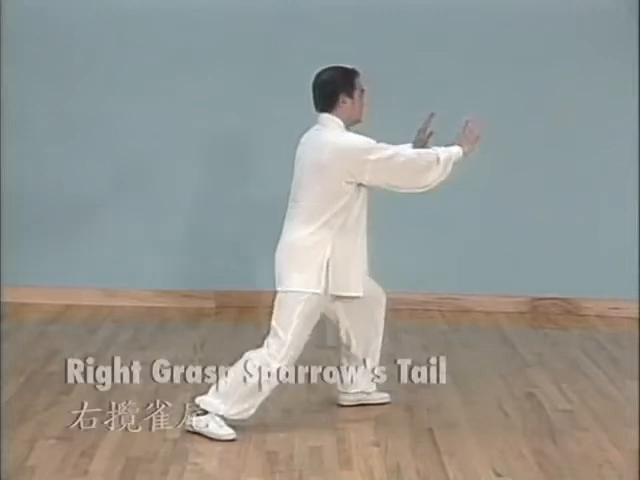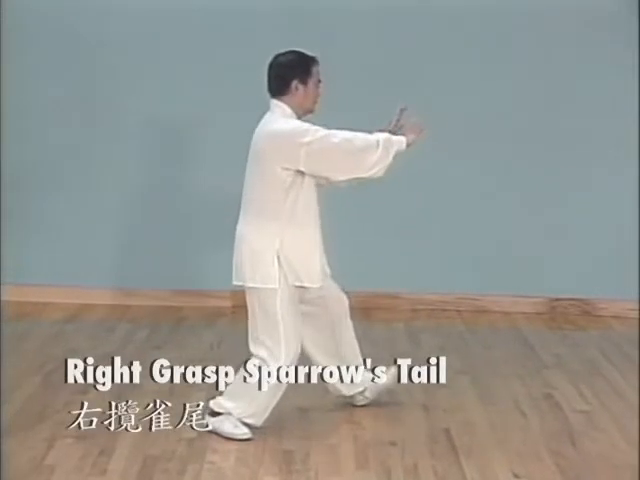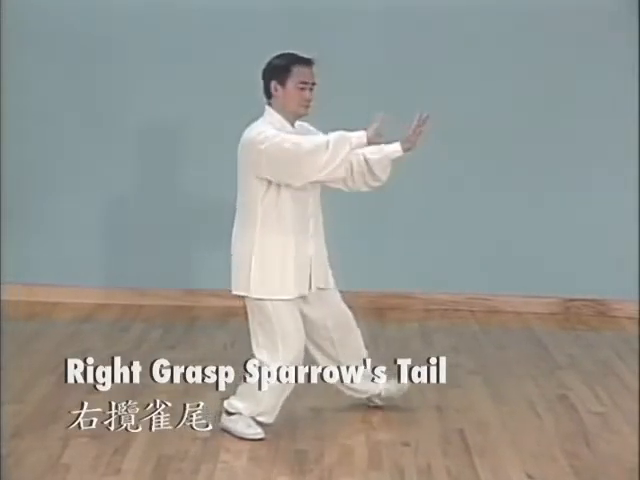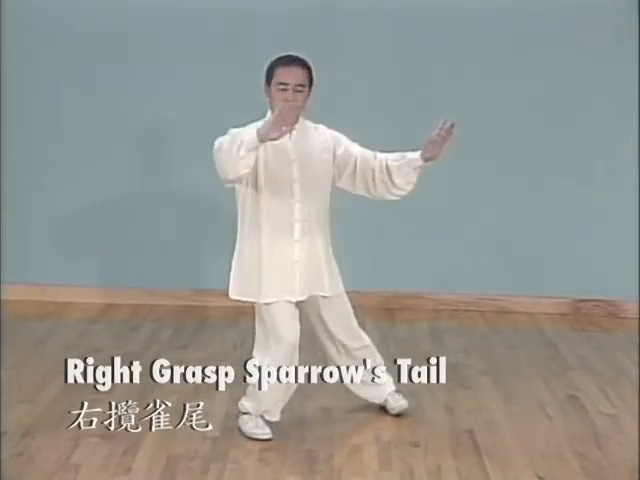
dt=1s
person 1, frame 1
left shoulder: (320, 139)
right shoulder: (344, 147)
left elbow: (385, 161)
right elbow: (414, 170)
left wrist: (415, 146)
right wrist: (459, 150)
left hip: (327, 259)
right hip: (310, 263)
left knee: (369, 302)
right knee: (281, 349)
left ankle: (356, 386)
right ankle: (213, 411)
person 1, frame 2
left shoulder: (285, 131)
right shoulder: (284, 133)
left elbow: (335, 158)
right elbow: (345, 152)
left wrist: (384, 140)
right wrist: (399, 141)
left hip: (292, 255)
right hip: (272, 258)
left knee: (331, 310)
right knee: (279, 350)
left ankle: (358, 386)
right ankle: (226, 412)
person 1, frame 3
left shoulder: (305, 135)
right shoulder: (259, 138)
left elbow: (348, 166)
right elbow: (308, 158)
left wrist: (399, 148)
right wrist: (360, 138)
left hip: (304, 260)
right hip: (268, 263)
left knee: (335, 325)
right knee: (284, 347)
left ankle: (367, 386)
right ankle: (240, 411)
person 1, frame 4
left shoulder: (327, 141)
right shoulder: (251, 140)
left elbow: (374, 171)
right elbow: (228, 161)
left wrist: (421, 157)
right wrist: (261, 135)
left hip: (316, 261)
right hip: (269, 263)
left knee: (345, 332)
right knee: (280, 343)
left ankle: (381, 390)
right ankle: (254, 410)
